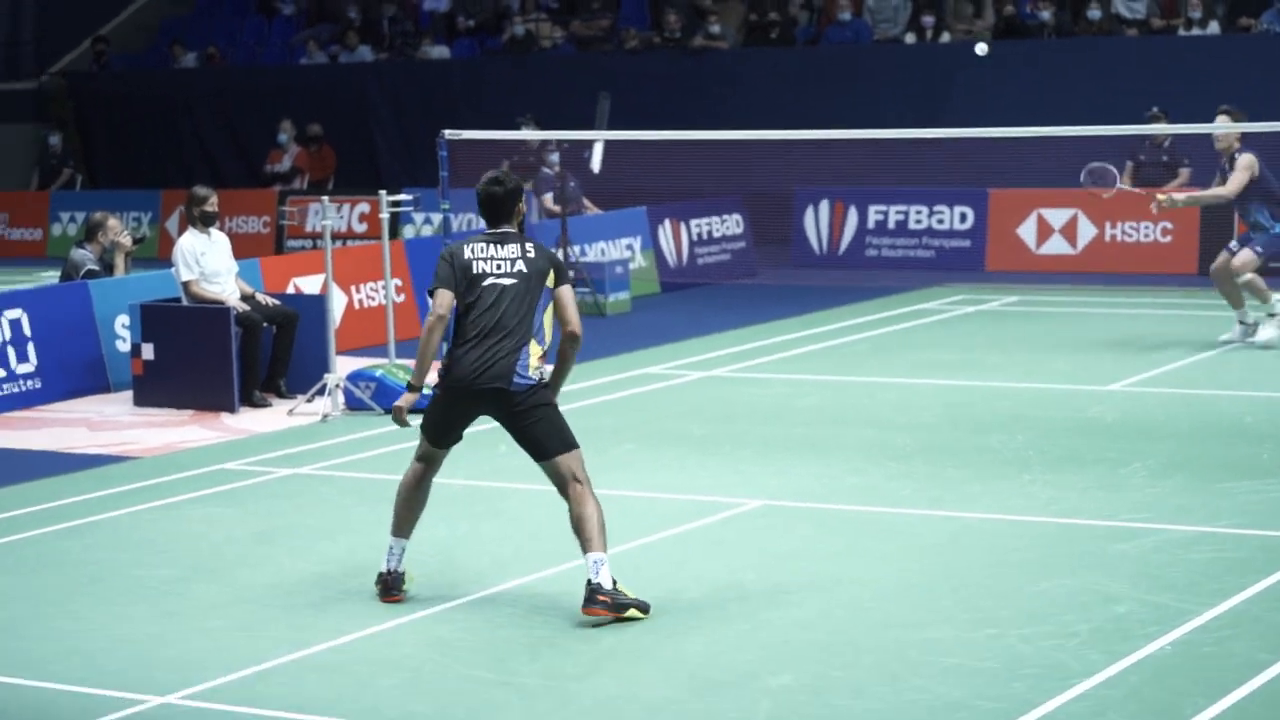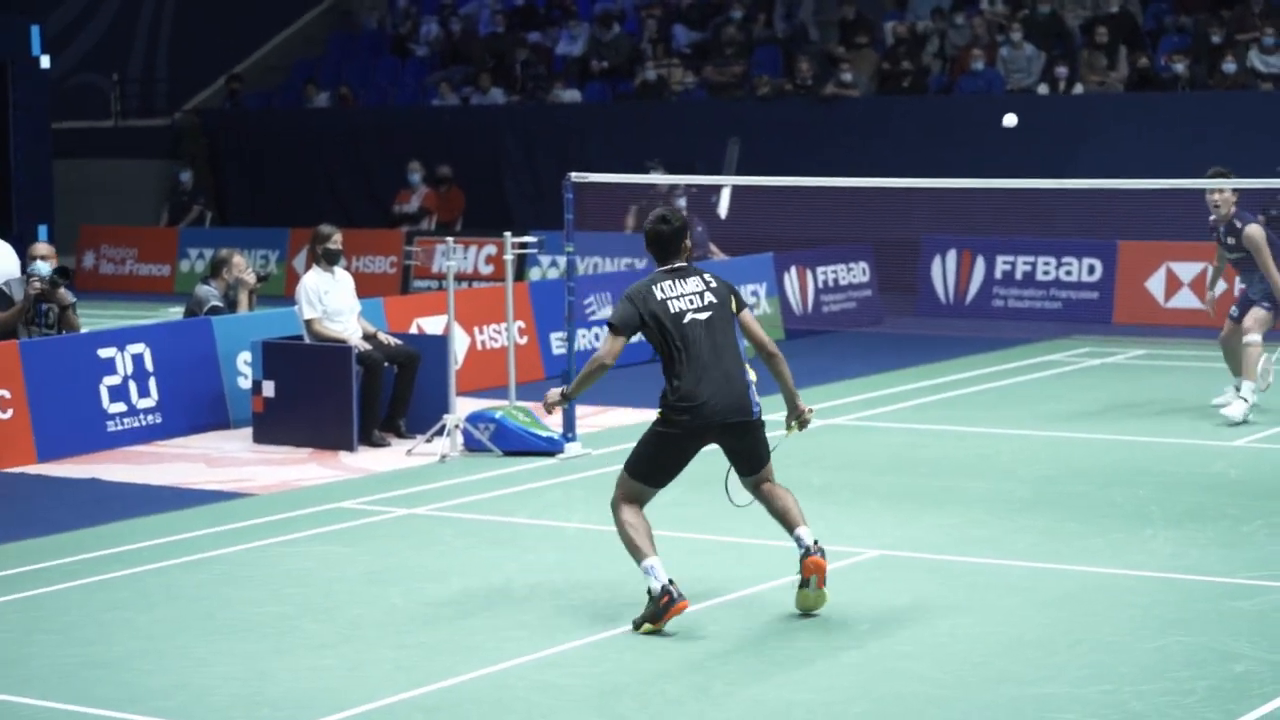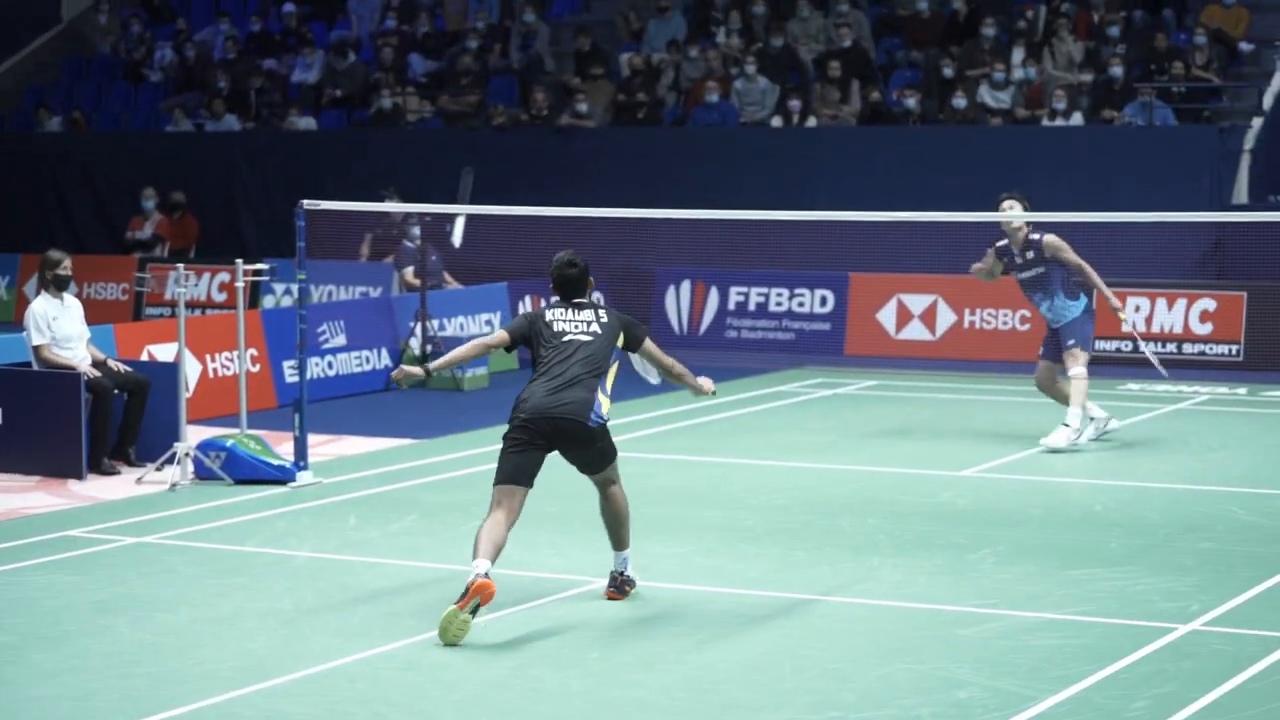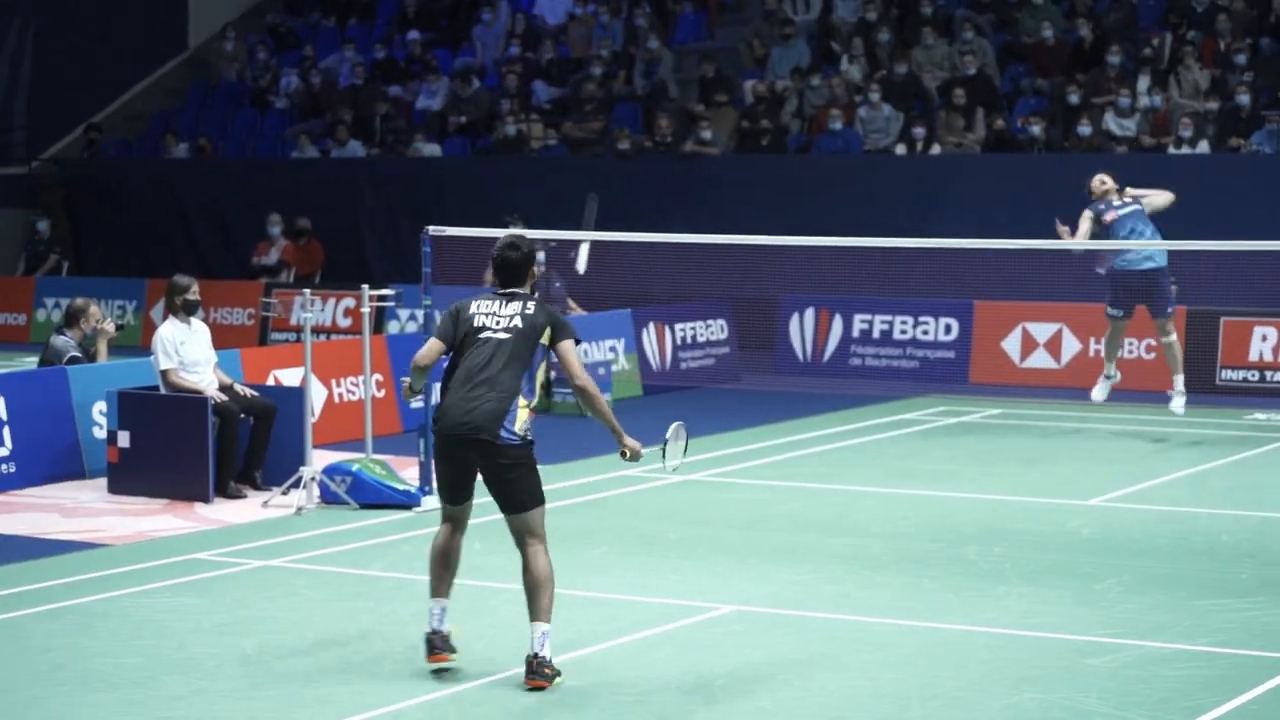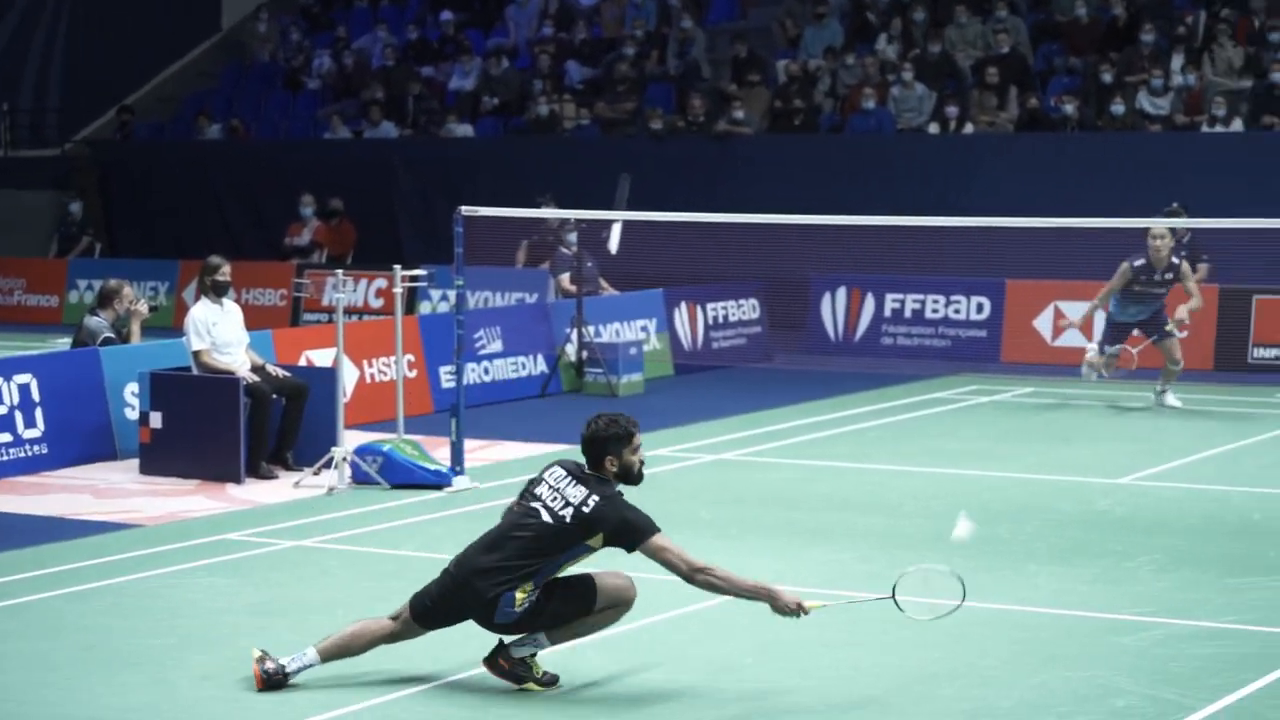
dt=0.7s
person 1, frame 1
left shoulder: (455, 254)
right shoulder: (546, 257)
left elbow: (439, 315)
right elbow: (572, 331)
left wrist: (414, 388)
right wrist: (552, 387)
left hip: (461, 379)
right hip: (520, 382)
left knee: (424, 464)
right knee: (576, 484)
left ankle: (392, 572)
right ankle: (601, 585)
person 1, frame 2
left shoulder: (641, 294)
right shoulder: (719, 285)
left elbow: (605, 359)
right elbow: (768, 348)
left wrist: (567, 393)
right wrist: (793, 402)
left hip: (686, 416)
right hip: (741, 408)
left knee: (626, 502)
right knee: (765, 486)
left ankle: (663, 589)
right ankle: (809, 550)
person 1, frame 3
left shoulder: (537, 318)
right shoulder: (615, 321)
left elbow: (487, 343)
right elbow: (668, 366)
left wrist: (427, 369)
right wrist: (697, 384)
left hip: (530, 416)
right hip: (582, 418)
left knee: (501, 512)
right knee: (608, 481)
left ankle: (479, 578)
right ankle: (620, 574)
person 1, frame 4
left shoulder: (466, 308)
right shoulder: (548, 317)
left elbow: (421, 364)
right elbow: (581, 383)
left wrist: (415, 387)
right wrist: (621, 436)
left hip: (453, 431)
right hip: (505, 436)
left knee: (453, 522)
right knee: (532, 541)
left ankle: (436, 632)
right ankle: (539, 657)
person 1, frame 5
left shoulder: (557, 469)
right shoulder: (615, 510)
right elbow: (693, 571)
right wrist: (771, 595)
left hip: (465, 573)
right hip: (499, 600)
left knee: (400, 624)
right knee: (622, 592)
left ankle: (284, 665)
right ankle: (515, 653)
person 2, frame 1
left shoulder: (1246, 159)
right shoulder: (1226, 163)
left elbow: (1228, 193)
right elbow: (1213, 194)
left wrist: (1186, 196)
right wrist: (1177, 200)
right hip: (1259, 230)
left knee: (1239, 269)
right knee: (1217, 272)
right ankle: (1246, 323)
person 2, frame 2
left shoulder: (1249, 229)
right shoulder: (1215, 223)
right elbow: (1221, 256)
right wrist: (1211, 288)
right hip: (1254, 289)
left knee: (1250, 326)
right knee: (1227, 339)
left ankle: (1246, 399)
right ankle: (1240, 389)
person 2, frame 3
left shoulder: (1045, 241)
right shoulder: (1000, 250)
left elbow: (1081, 265)
right elbow: (980, 272)
left wrist: (1107, 294)
right wrist: (982, 267)
left hip: (1076, 312)
right hip: (1055, 319)
left knee: (1075, 364)
right knee: (1044, 381)
left ankle: (1071, 426)
right ankle: (1098, 418)
person 2, frame 4
left shoulder: (1134, 201)
right shoulder: (1094, 209)
left elbow: (1169, 197)
right elbow: (1079, 244)
left wrist: (1138, 193)
right wrist: (1066, 238)
left hip: (1154, 270)
right hip: (1124, 272)
left knee: (1166, 328)
right knee: (1116, 330)
left ankle: (1178, 390)
right ankle: (1109, 374)
person 2, frame 5
left shoulder: (1180, 266)
right shoulder: (1133, 266)
left elbow: (1197, 299)
right elbow: (1107, 292)
left wrist: (1185, 308)
right wrist: (1083, 318)
left hip: (1152, 312)
right hip: (1121, 315)
left knee: (1175, 359)
right knee: (1102, 366)
left ankle: (1163, 390)
right ankle: (1093, 353)
person 3, frame 1
left shoulder: (221, 237)
right shoulder: (186, 244)
right elbow: (192, 290)
left wrist: (254, 293)
right wrist: (225, 299)
left hip: (236, 301)
right hip: (210, 307)
left knee: (288, 315)
right knee: (254, 321)
left ankle: (274, 379)
right ankle: (249, 390)
person 3, frame 2
left shoulder: (345, 276)
right shoulder: (309, 282)
right elbow: (314, 328)
left wrist: (376, 332)
right wrist: (347, 338)
left hip: (357, 340)
right hip: (331, 345)
left knee: (410, 355)
right knee: (374, 360)
left ankle: (394, 419)
right ankle: (369, 429)
person 3, frame 3
left shoulder: (74, 303)
right shoulder: (38, 308)
right elbow: (43, 355)
left wrist: (106, 360)
right wrist: (76, 365)
left hip: (87, 367)
right hip: (60, 372)
left knee: (140, 383)
right knee: (104, 388)
left ankle: (123, 448)
right ankle: (98, 458)
person 3, frame 4
left shoulder: (201, 327)
right shoulder: (166, 333)
right elbow: (171, 379)
left wrist: (233, 384)
right wrist: (203, 389)
left hip: (213, 391)
right hip: (187, 396)
left knee: (266, 407)
right knee: (230, 411)
left ankle: (250, 471)
right ankle: (224, 481)
person 3, frame 5
left shoulder: (234, 308)
right shoulder: (198, 314)
right elbow: (203, 360)
left wrist: (265, 365)
right wrist: (235, 370)
left hip: (246, 372)
left knee: (298, 388)
right knee: (262, 392)
left ankle: (282, 452)
right ankle: (256, 462)
